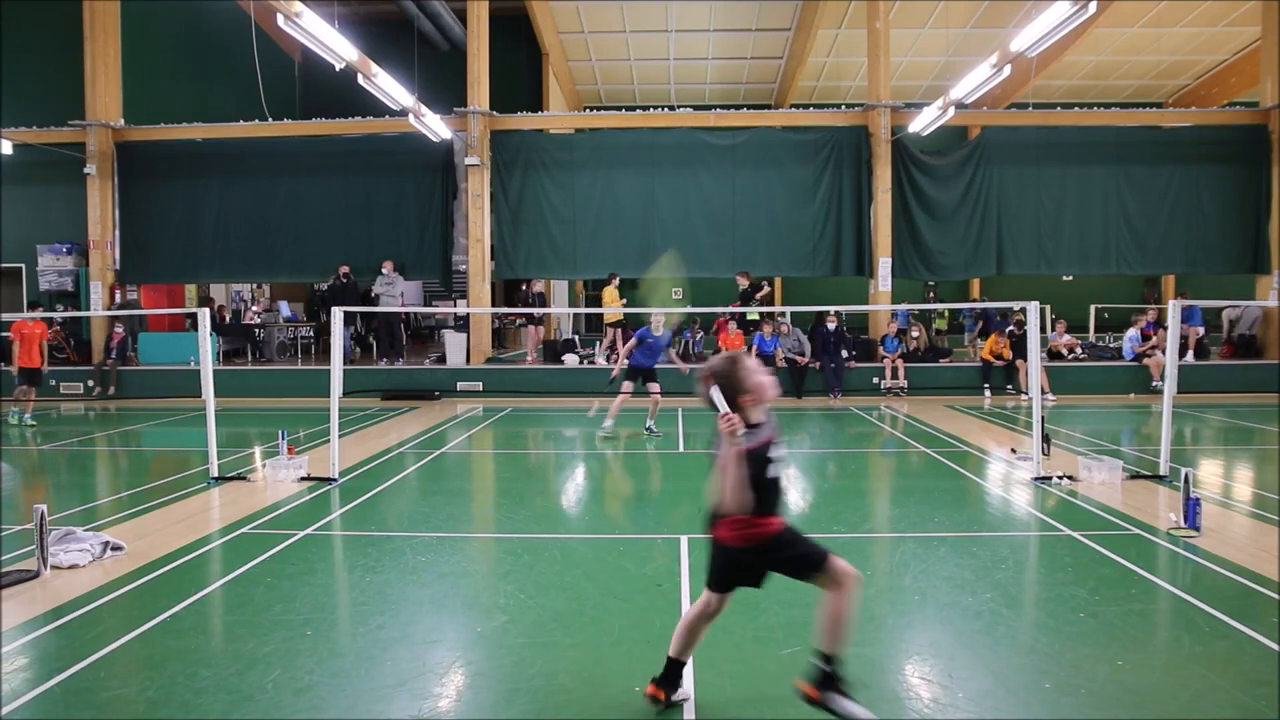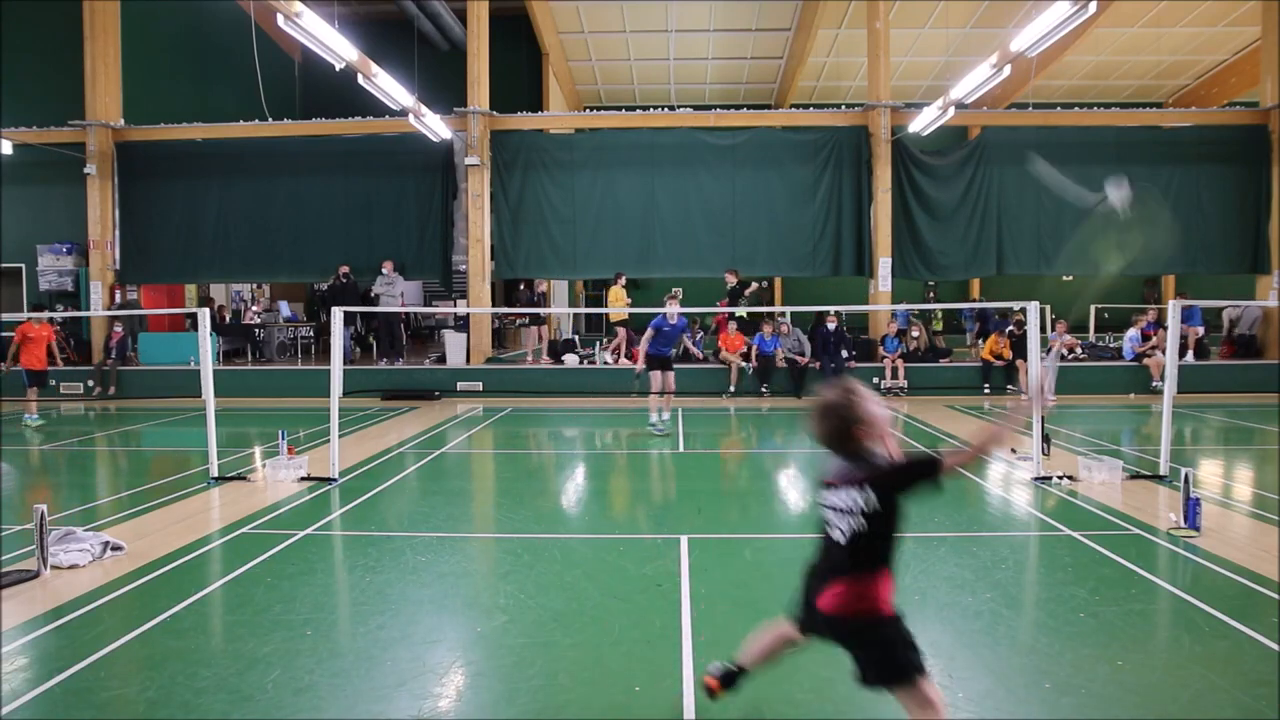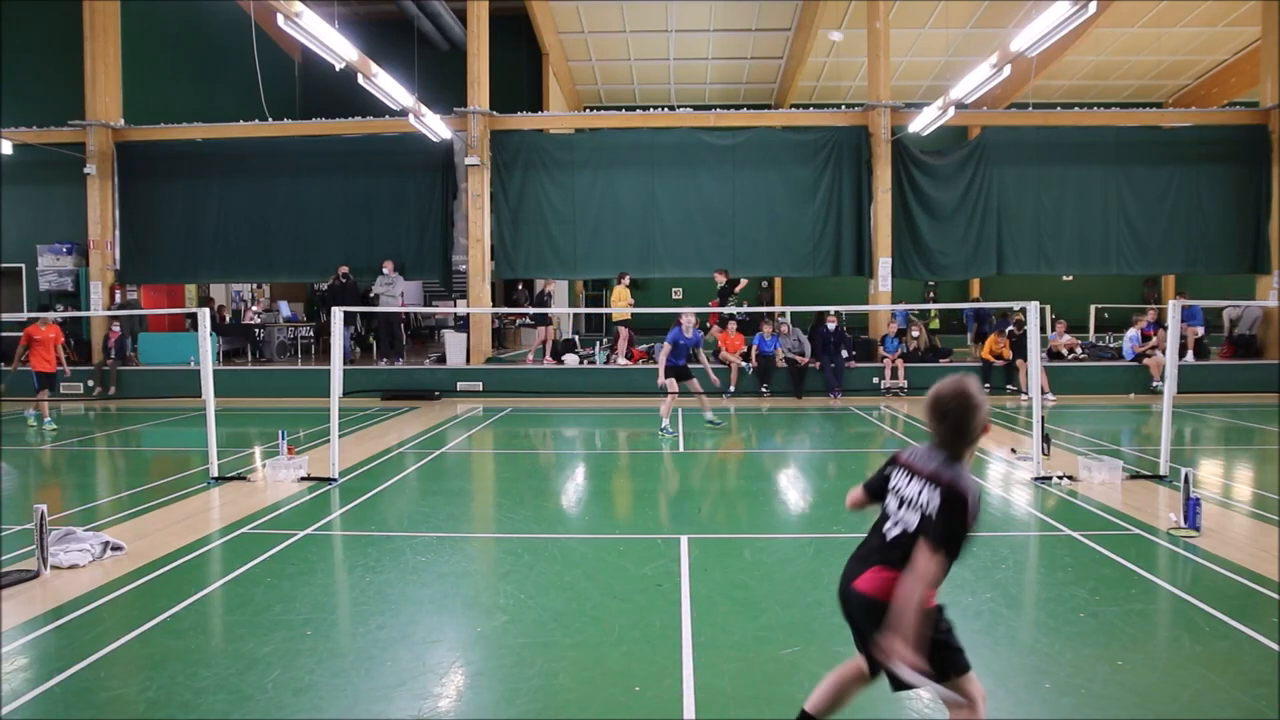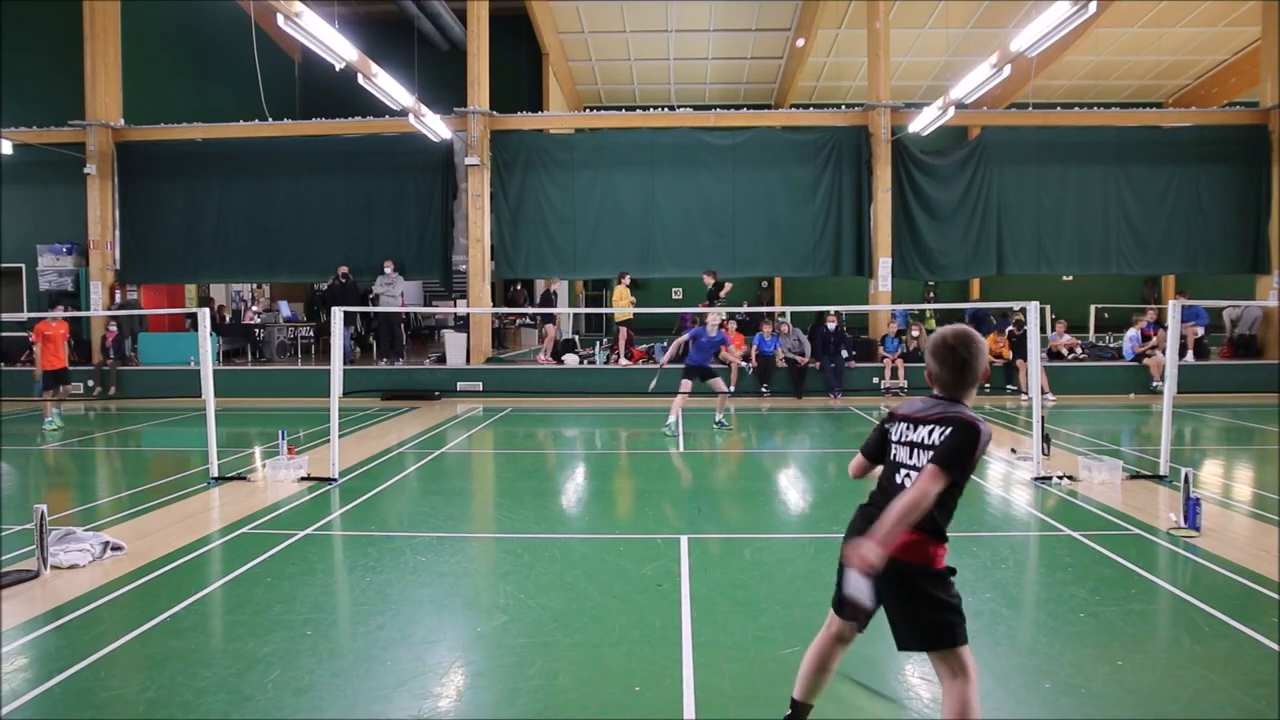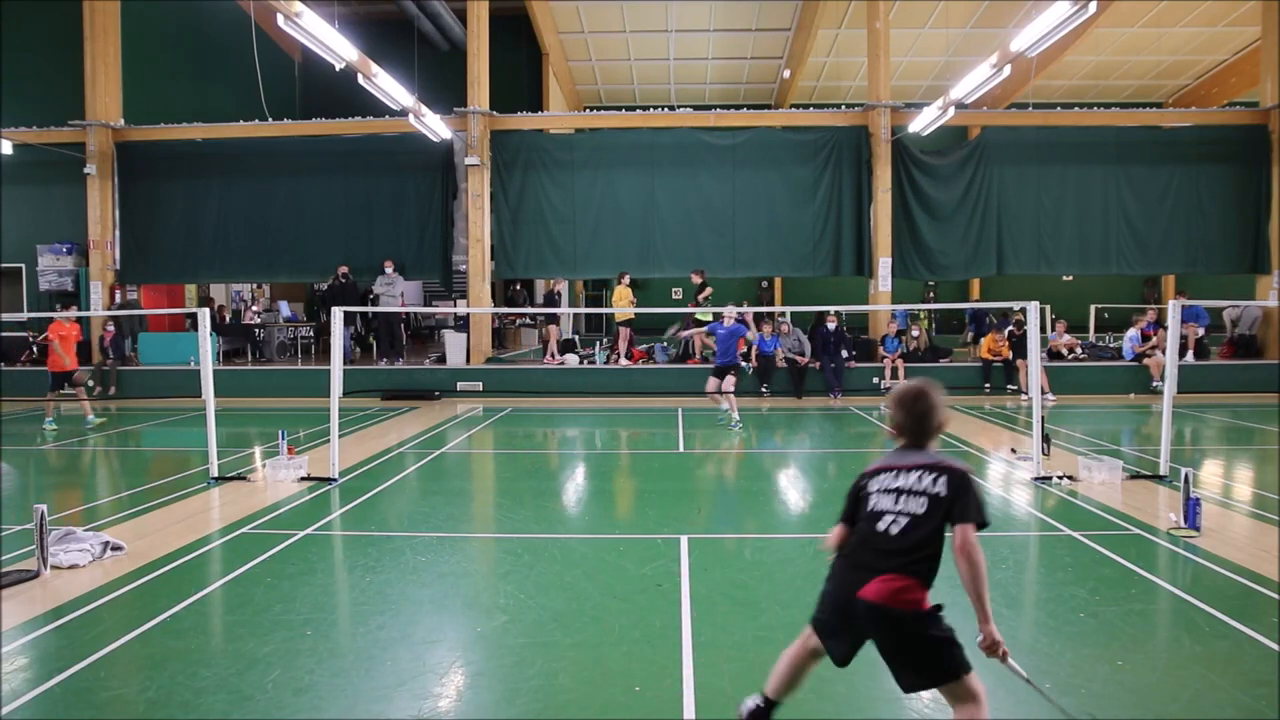
dt=0.2s
person 1, frame 1
left shoulder: (738, 423)
right shoulder: (750, 446)
right elbow: (734, 507)
right wrist: (731, 447)
left hip: (729, 533)
right hip: (758, 533)
left knee: (712, 601)
right knee: (844, 579)
left ankle: (666, 682)
right ankle: (823, 681)
person 1, frame 2
left shoulder: (833, 473)
right shoulder: (888, 473)
right elbow: (958, 459)
left hip: (817, 596)
right hip: (861, 607)
left knee: (794, 629)
left ankle: (726, 677)
person 1, frame 3
left shoulder: (903, 459)
right shoulder: (961, 494)
left elbow: (853, 501)
right elbow: (924, 570)
right wrist: (905, 639)
left hip: (858, 585)
right hip: (893, 598)
left knee: (865, 667)
person 1, frame 4
left shoulder: (899, 415)
right shoulder: (969, 428)
left elbow: (856, 468)
right elbow: (926, 490)
right wrist: (877, 546)
left hip: (864, 540)
right hip: (910, 554)
left knee: (838, 630)
right knee: (958, 669)
person 1, frame 5
left shoulder: (872, 474)
right shoulder: (955, 477)
left elbow: (837, 540)
right elbow: (967, 547)
right wrist: (986, 621)
left hip: (847, 584)
right hip: (900, 600)
left knee: (811, 645)
